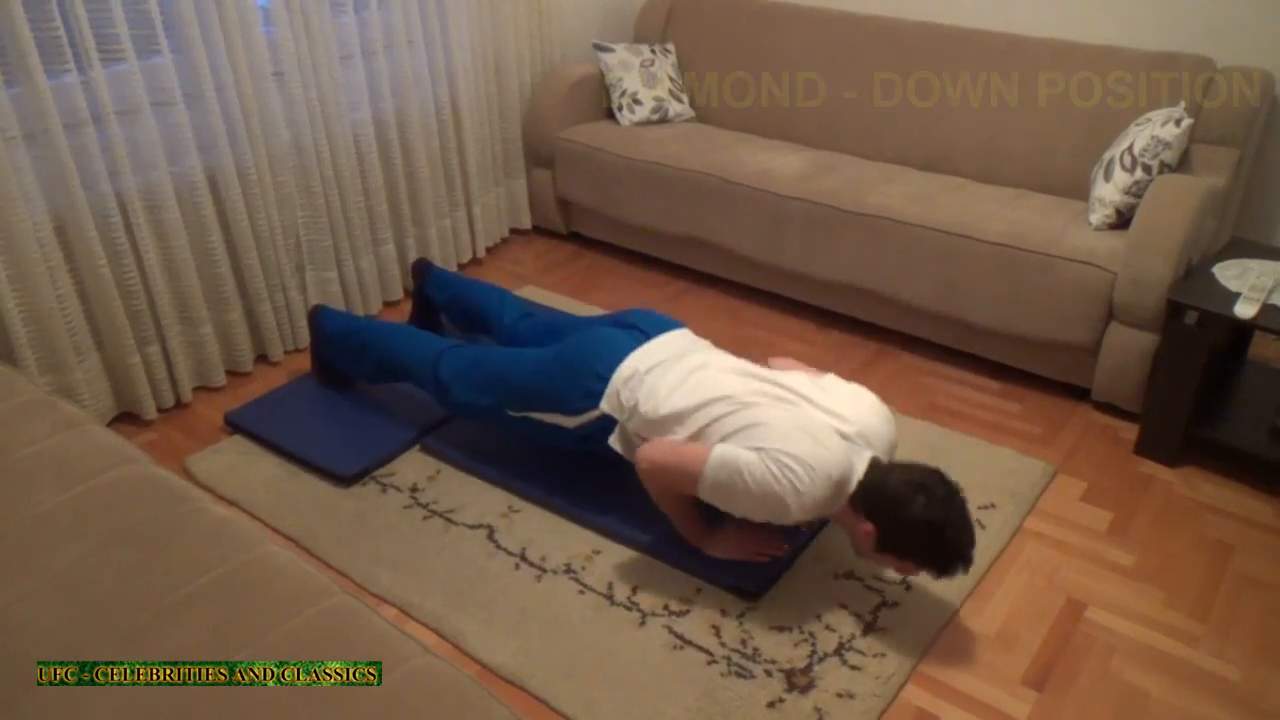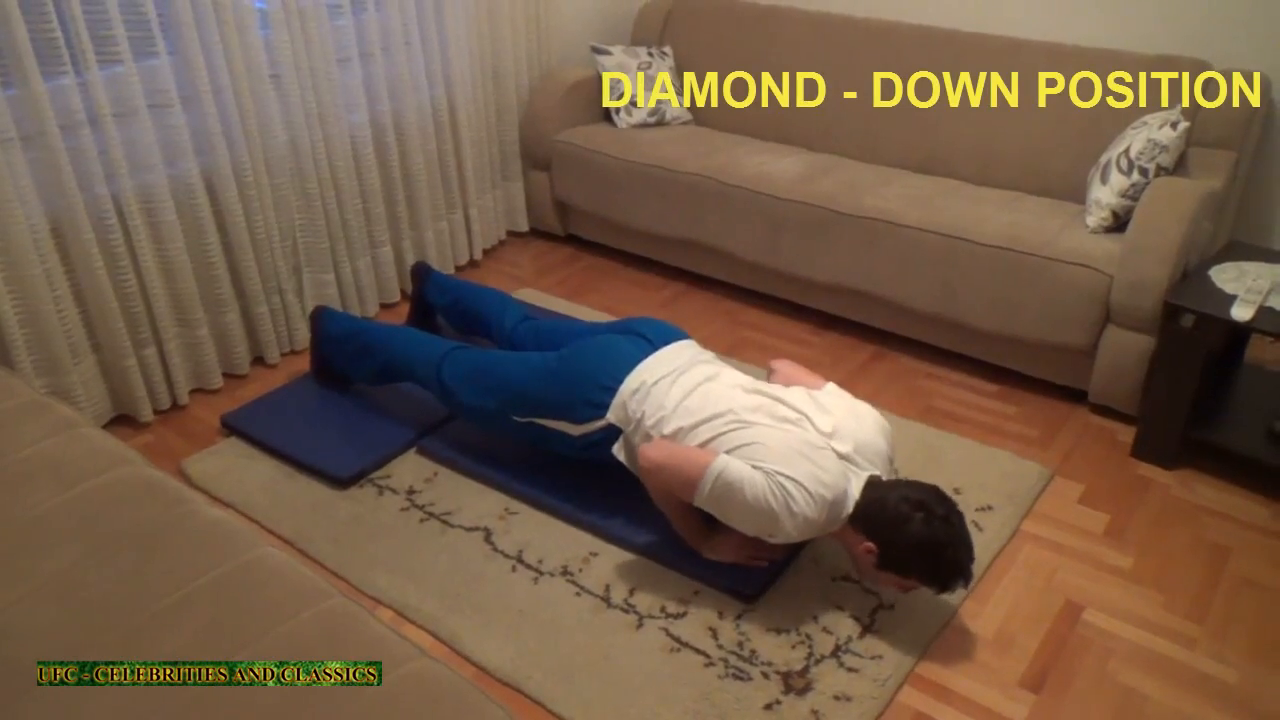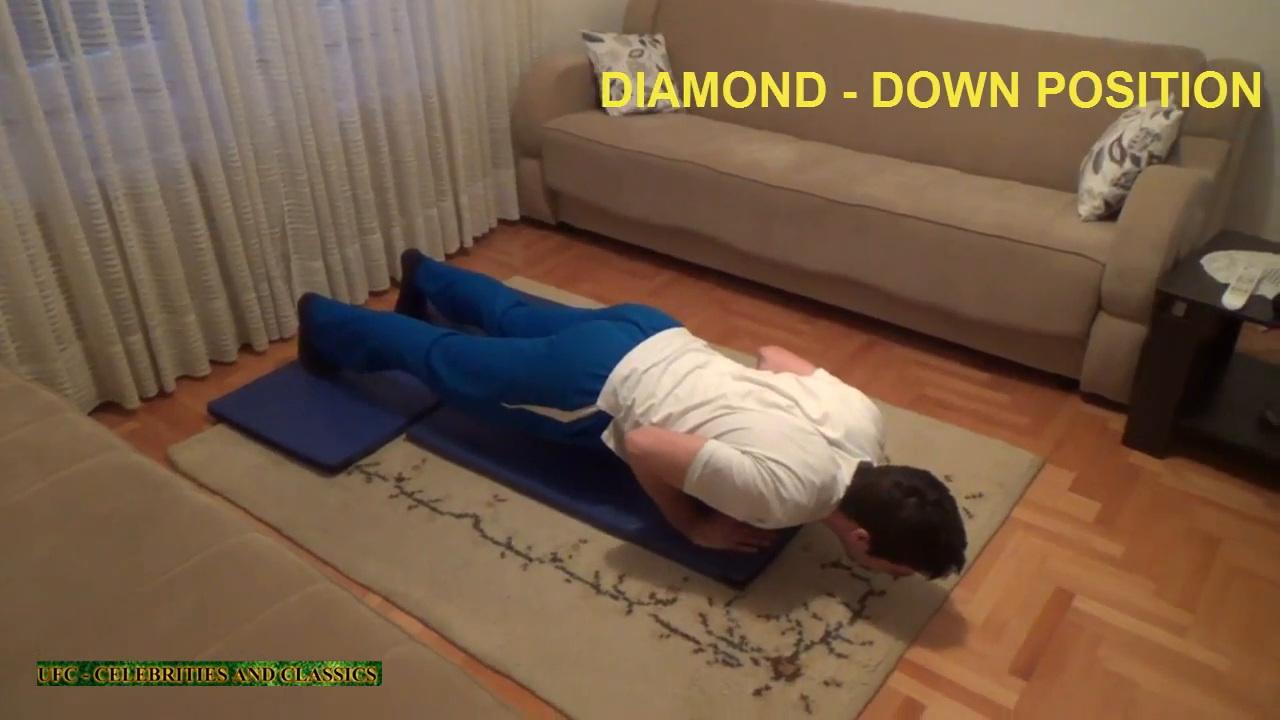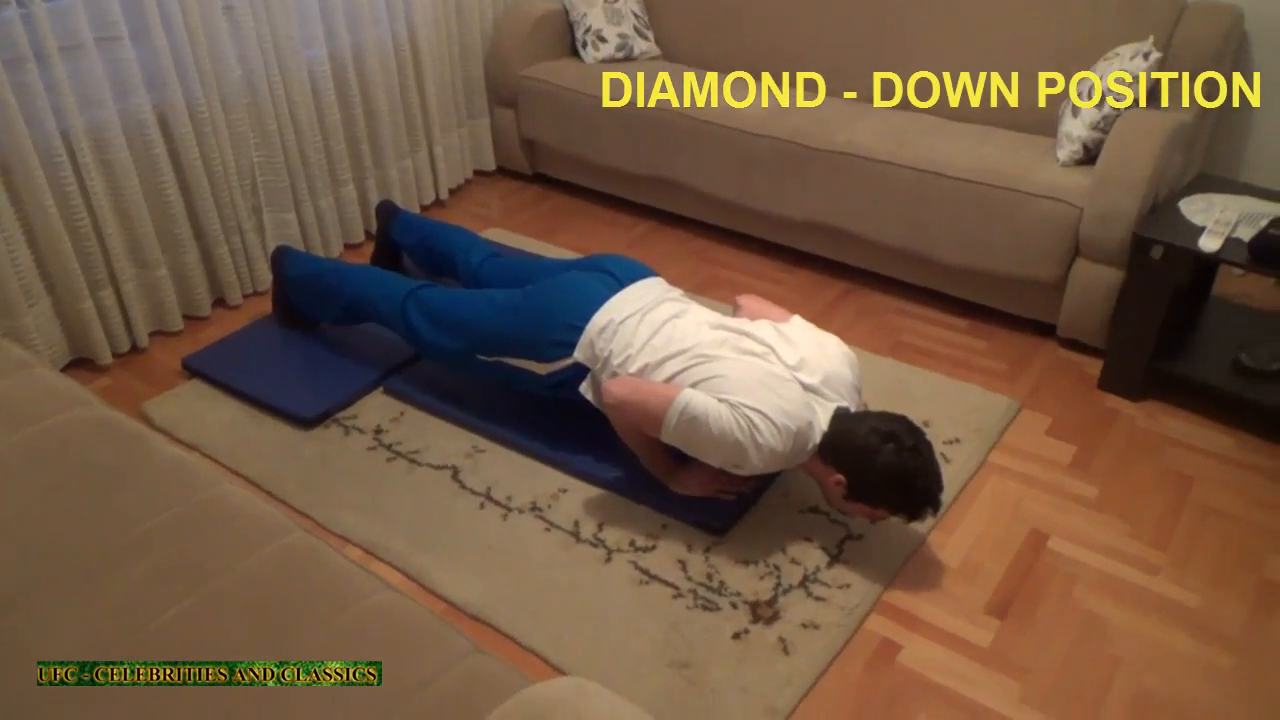
dt=0.7s
person 1, frame 1
left shoulder: (874, 425)
right shoulder: (792, 489)
right elbow: (654, 462)
right wrist: (706, 539)
left hip: (658, 343)
right hip: (606, 391)
left knee: (523, 329)
right knee: (458, 374)
left ankle: (435, 285)
right ankle: (338, 330)
person 1, frame 2
left shoulder: (872, 435)
right shoulder: (791, 505)
left elbow: (783, 366)
right elbow: (656, 461)
right wrist: (706, 541)
left hip: (661, 351)
right hip: (606, 400)
left knee: (525, 332)
right knee: (458, 376)
left ankle: (434, 288)
right ankle: (337, 334)
person 1, frame 3
left shoulder: (864, 420)
right shoulder: (781, 491)
left elbow: (773, 353)
right elbow: (643, 446)
right wrist: (695, 528)
left hip: (652, 339)
right hip: (598, 386)
left knee: (513, 318)
right knee: (447, 361)
left ankle: (424, 274)
right ankle: (326, 322)
person 1, frame 4
left shoulder: (840, 366)
right shoulder: (759, 437)
left elbow: (748, 301)
right elbow: (621, 397)
right wrist: (674, 477)
left hip: (629, 289)
right hip: (576, 336)
left knee: (489, 270)
right knee: (427, 317)
left ankle: (400, 227)
right ankle: (299, 275)
